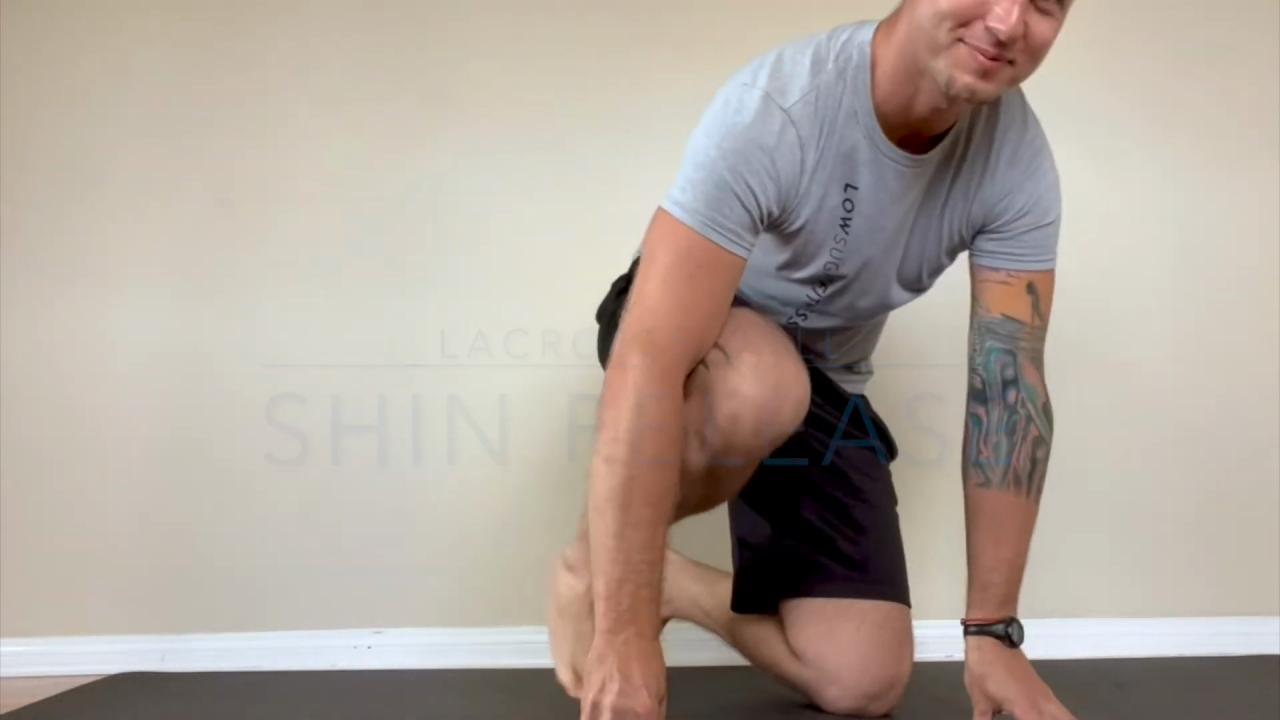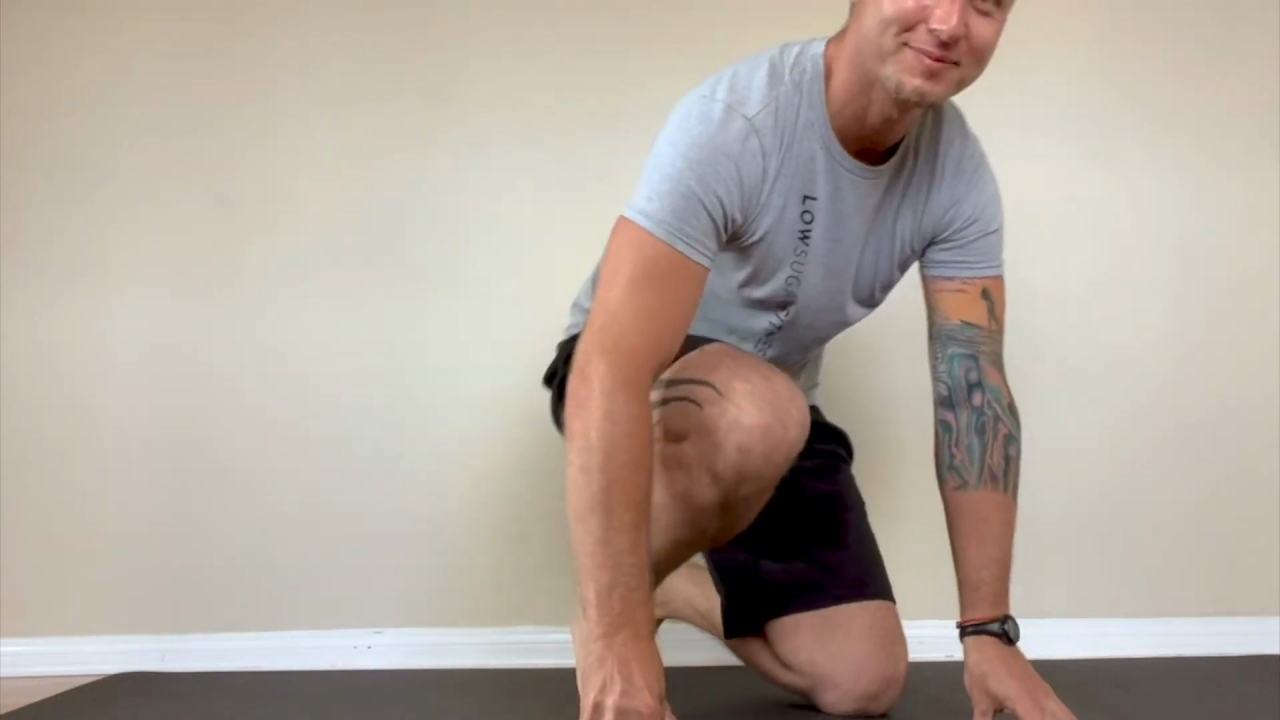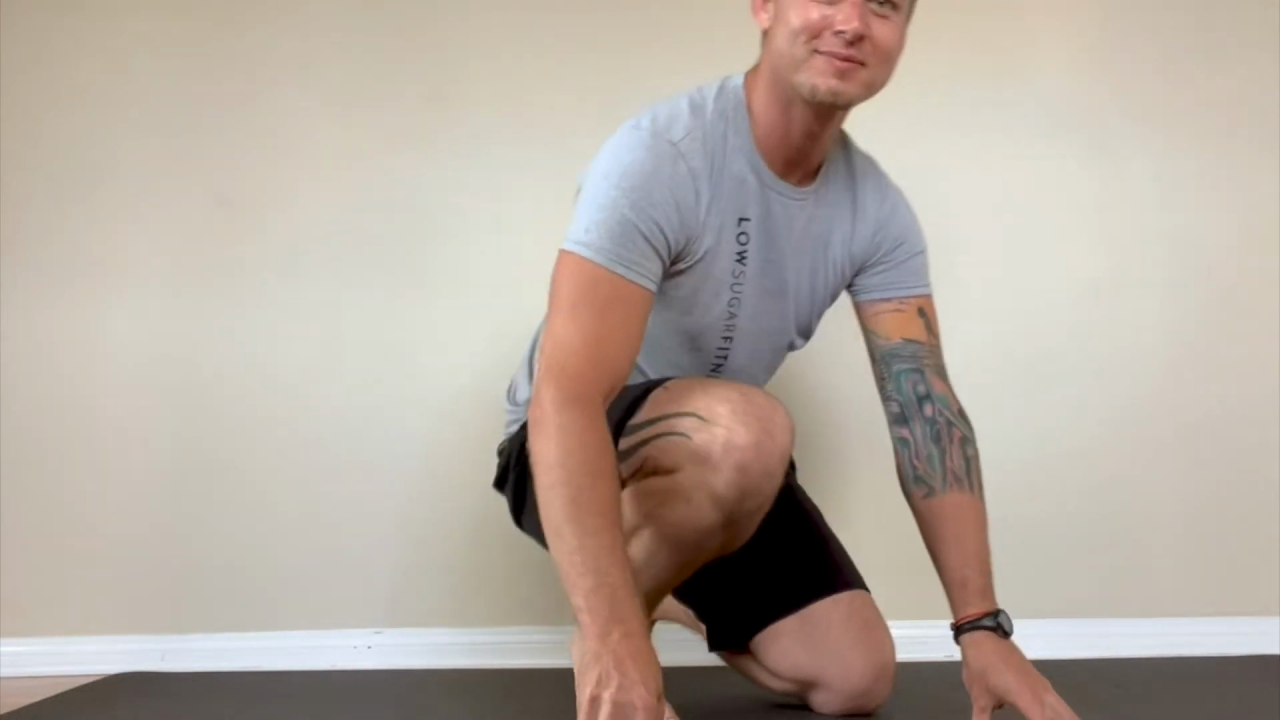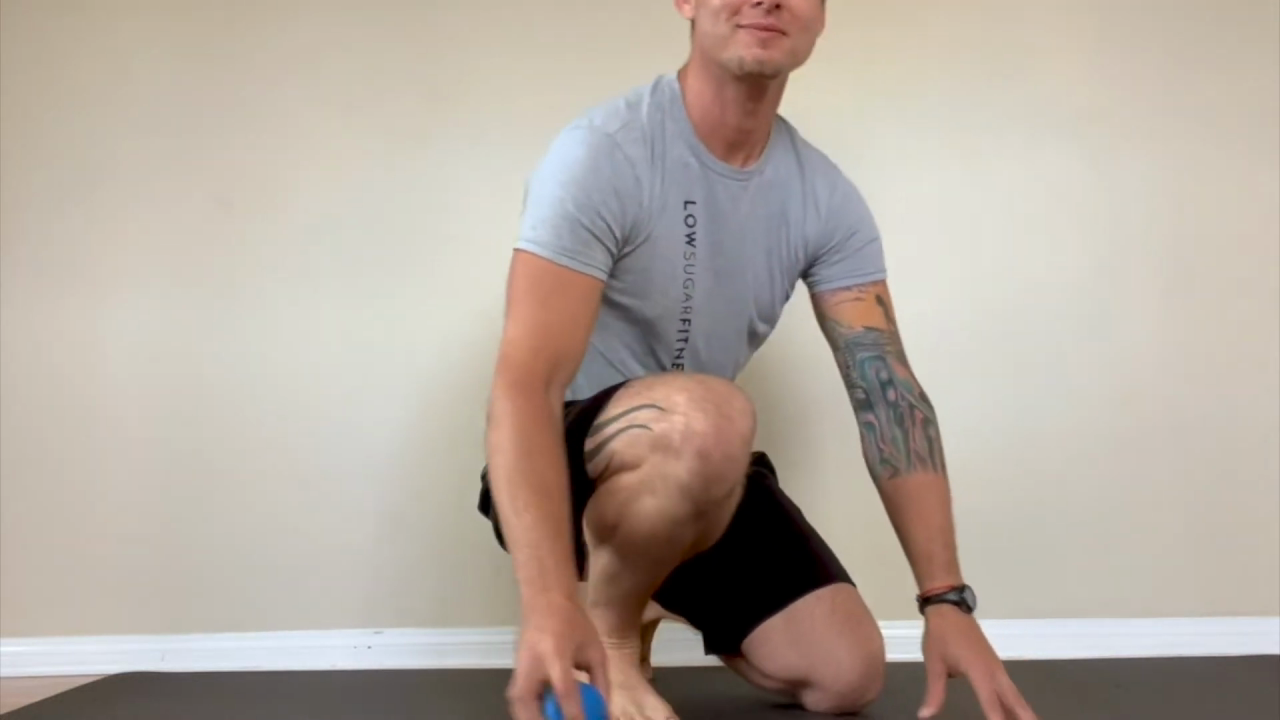
dt=0.3s
person 1, frame 1
left shoulder: (1020, 162)
right shoulder: (776, 109)
left elbow: (1010, 388)
right elbow: (648, 365)
left wrist: (991, 630)
right wrist: (624, 632)
left hip: (826, 387)
right knee: (763, 385)
left ankle: (675, 585)
right ankle: (587, 566)
person 1, frame 2
left shoulder: (959, 173)
right shoulder: (732, 121)
left elbow: (973, 392)
right elbow: (609, 371)
left wrist: (989, 630)
right wrist: (618, 634)
left hip: (773, 411)
right hip: (645, 374)
right knee: (759, 414)
left ankle: (673, 588)
right ankle: (605, 607)
person 1, frame 3
left shoulder: (876, 209)
right shoulder: (657, 157)
left elbow: (923, 405)
right elbow: (566, 398)
left wrist: (981, 625)
right wrist: (615, 634)
left hip: (718, 471)
right hip: (579, 457)
right knee: (746, 428)
left ankle: (664, 595)
right ankle: (606, 625)
person 1, frame 4
left shoulder: (825, 195)
right shoulder: (602, 152)
left elbow: (885, 390)
right elbow: (523, 383)
left wrist: (945, 600)
right wrist: (547, 602)
left hip: (696, 475)
right hip: (565, 462)
right knee: (707, 417)
left ankle: (659, 593)
right ankle: (607, 622)
